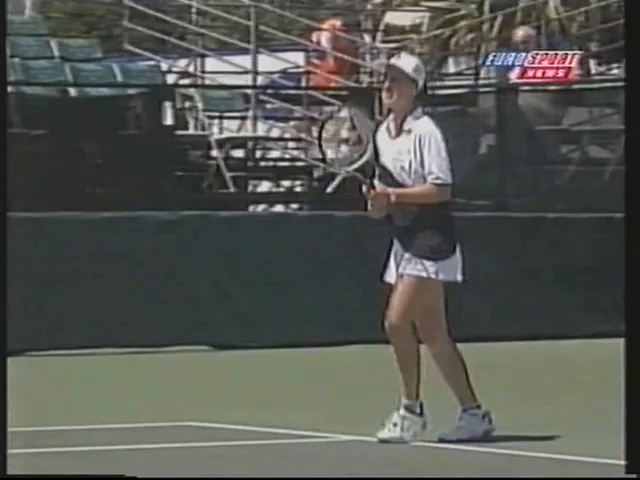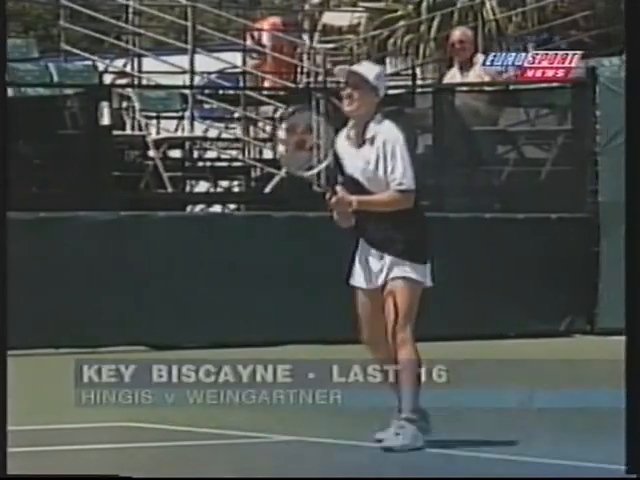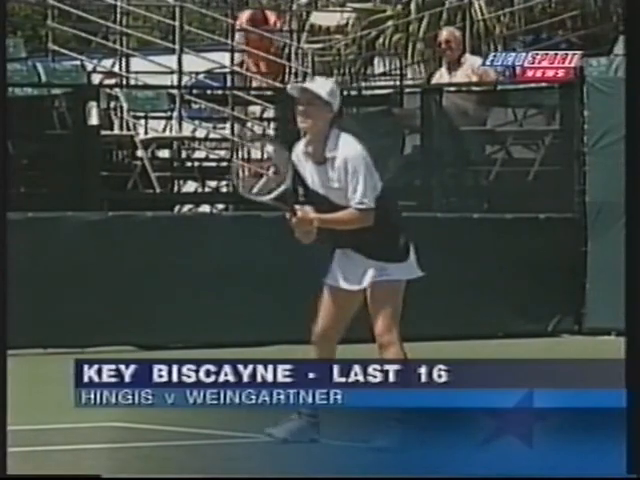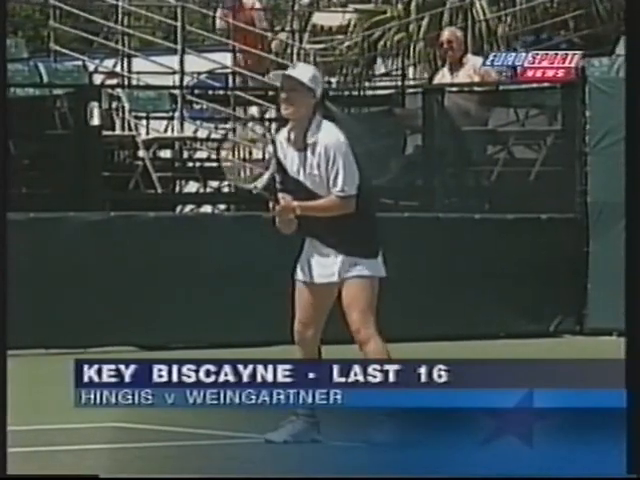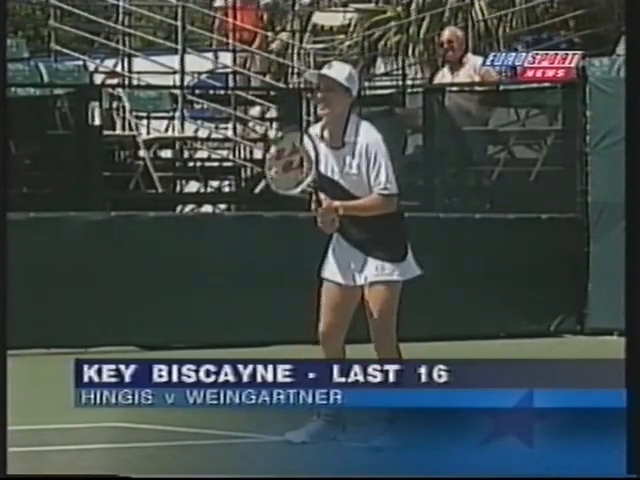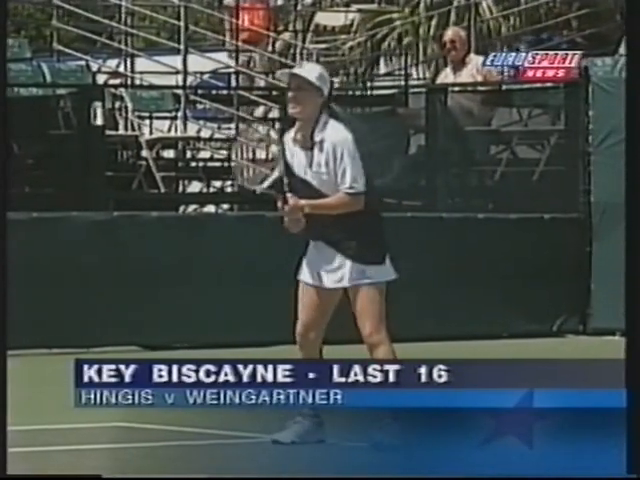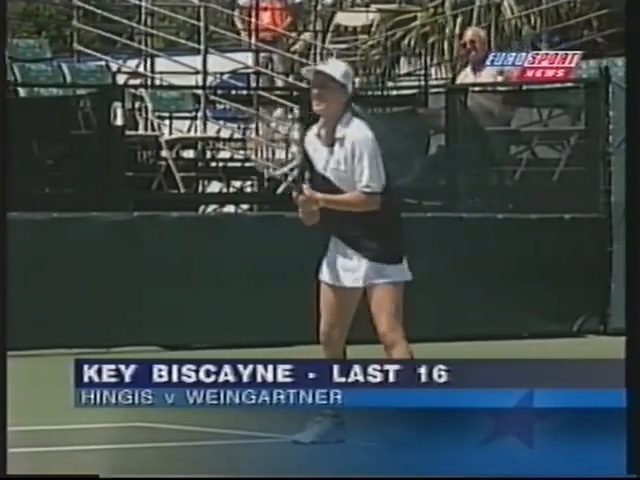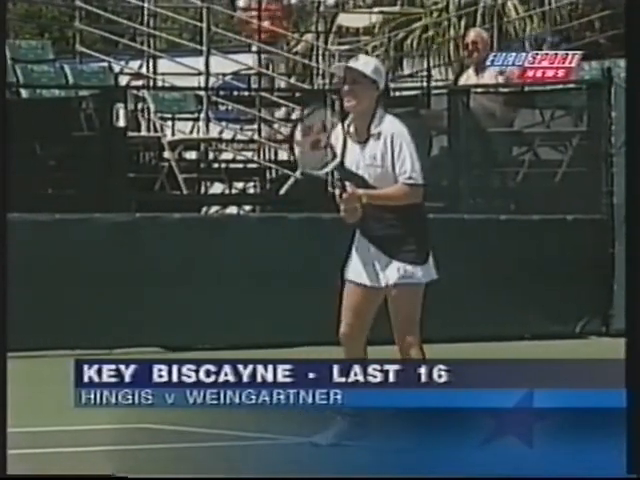
dt=0.5s
person 1, frame 1
left shoulder: (425, 130)
right shoulder: (382, 133)
left elbow: (442, 189)
left wrist: (392, 196)
right wrist: (379, 201)
left hip: (430, 240)
right hip: (405, 241)
left knee: (395, 322)
right knee: (433, 333)
left ankle: (410, 410)
right ankle: (473, 413)
person 1, frame 2
left shoulder: (389, 136)
right shoulder: (342, 140)
left elbow: (405, 196)
left wrist: (355, 202)
right wrist: (342, 207)
left hip: (403, 247)
right hip: (370, 247)
left knee: (399, 333)
right knee: (373, 339)
left ankle: (409, 420)
right ankle: (411, 411)
person 1, frame 3
left shoulder: (351, 153)
right shoulder: (299, 154)
left elbow: (365, 214)
left wrist: (317, 221)
right wrist: (304, 223)
left hip: (382, 249)
right hip: (346, 253)
left knee: (385, 334)
right knee: (323, 336)
right ankle: (310, 416)
person 1, frame 4
left shoulder: (331, 140)
right shoulder: (281, 140)
left elbow: (346, 202)
left wrist: (298, 208)
right wrist: (285, 212)
left hip: (353, 246)
right hip: (317, 246)
left knee: (363, 330)
right knee: (304, 335)
right ankle: (307, 417)
person 1, frame 5
left shoulder: (368, 139)
right shoulder: (313, 137)
left elbow: (388, 200)
left wrist: (339, 208)
right wrist: (324, 212)
left hip: (382, 246)
right hip: (344, 246)
left knee: (382, 336)
right knee: (328, 333)
right ankle: (331, 416)
person 1, frame 6
left shoulder: (338, 138)
right shoulder: (288, 141)
left elbow: (355, 199)
left wrist: (306, 207)
right wrist: (293, 214)
left hip: (359, 247)
right hip: (321, 248)
left knee: (373, 335)
right knee: (305, 335)
right ankle: (312, 417)
person 1, frame 7
left shoulder: (359, 136)
right shoulder: (311, 137)
left elbow: (371, 199)
left wrist: (321, 200)
right wrist: (310, 208)
left hip: (378, 246)
right hip: (342, 246)
left knee: (390, 334)
right knee: (330, 336)
right ankle: (333, 417)
person 1, frame 8
left shoulder: (394, 131)
right shoulder: (339, 134)
left elbow: (414, 190)
left wrist: (364, 197)
right wrist: (347, 206)
left hip: (404, 245)
right hip: (366, 244)
left knee: (406, 339)
right knee: (349, 335)
right ankle: (354, 415)
